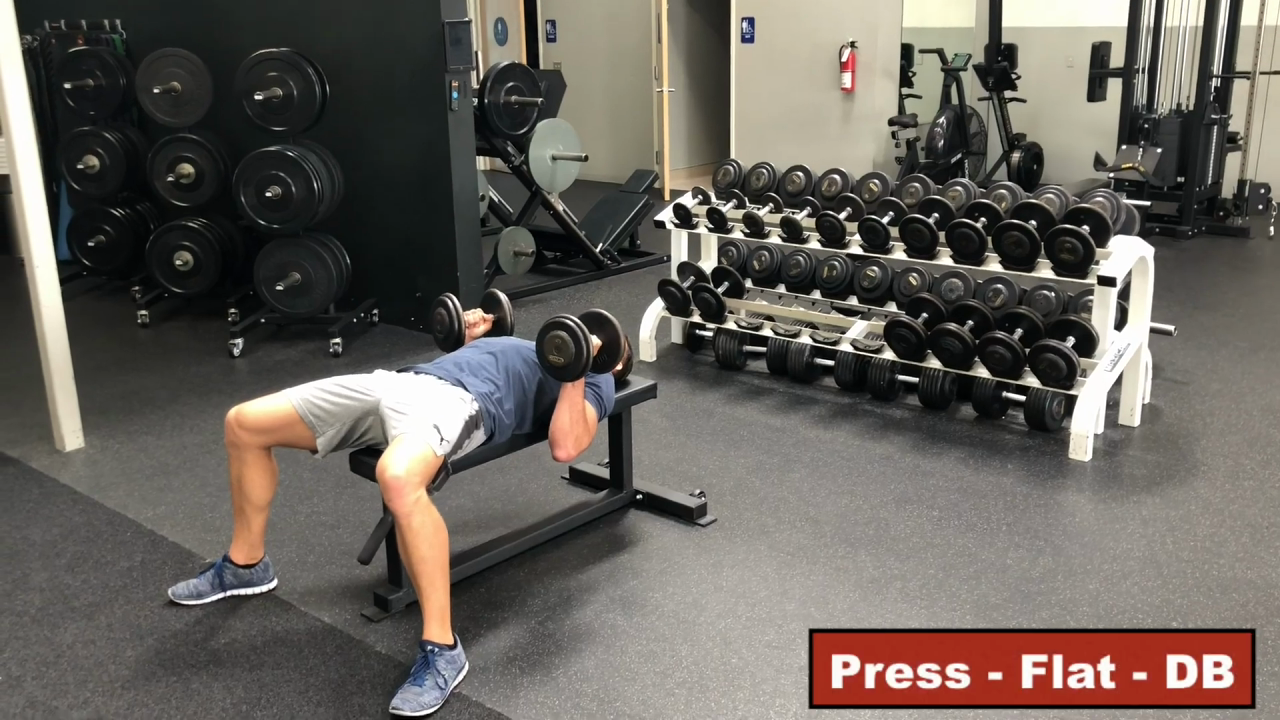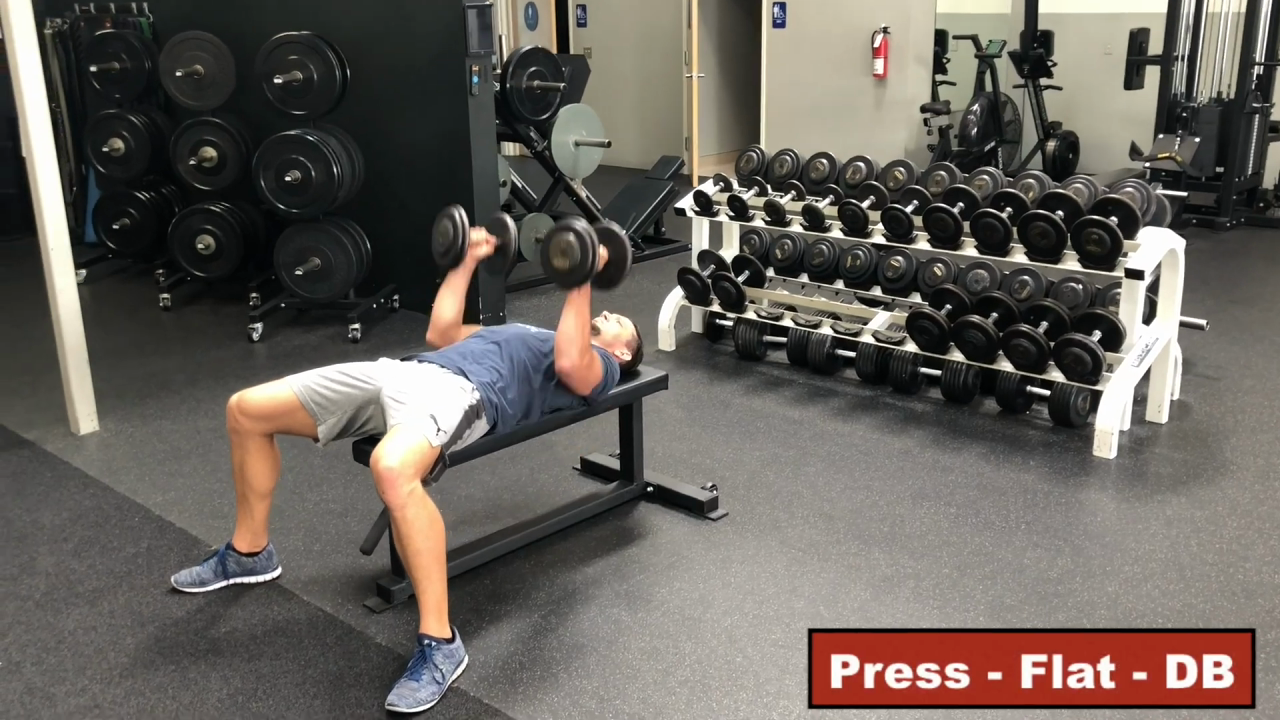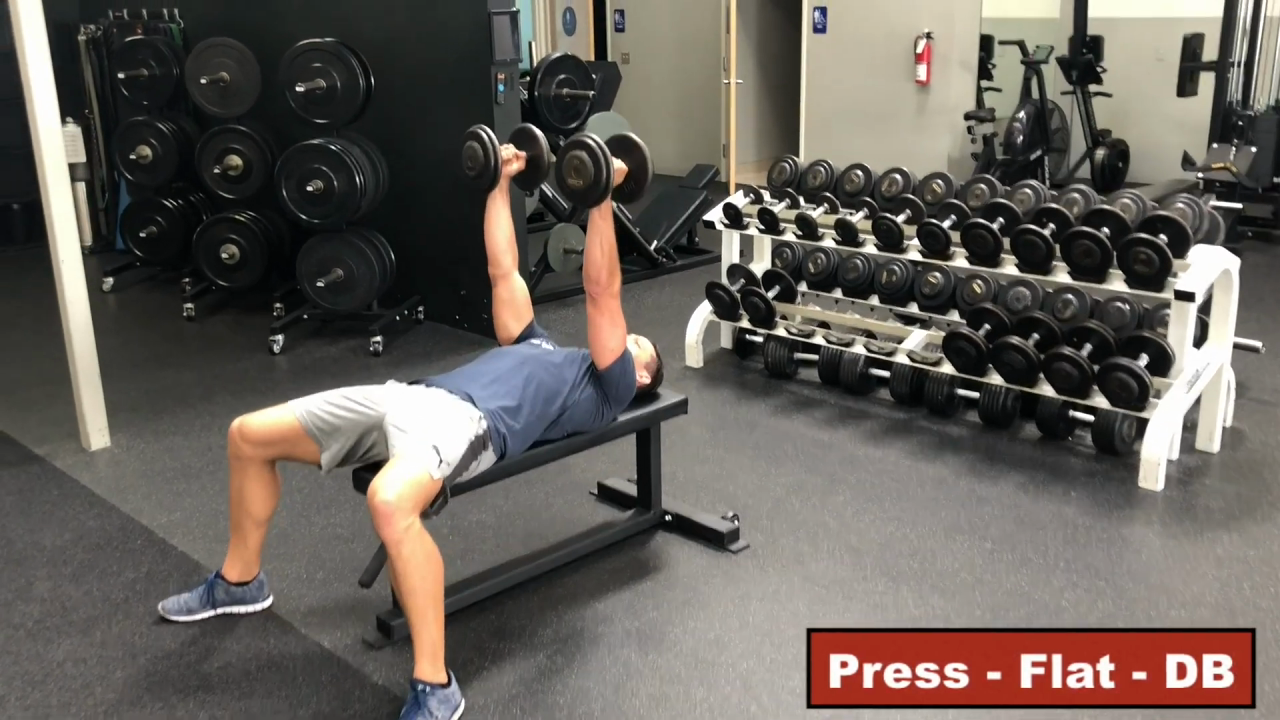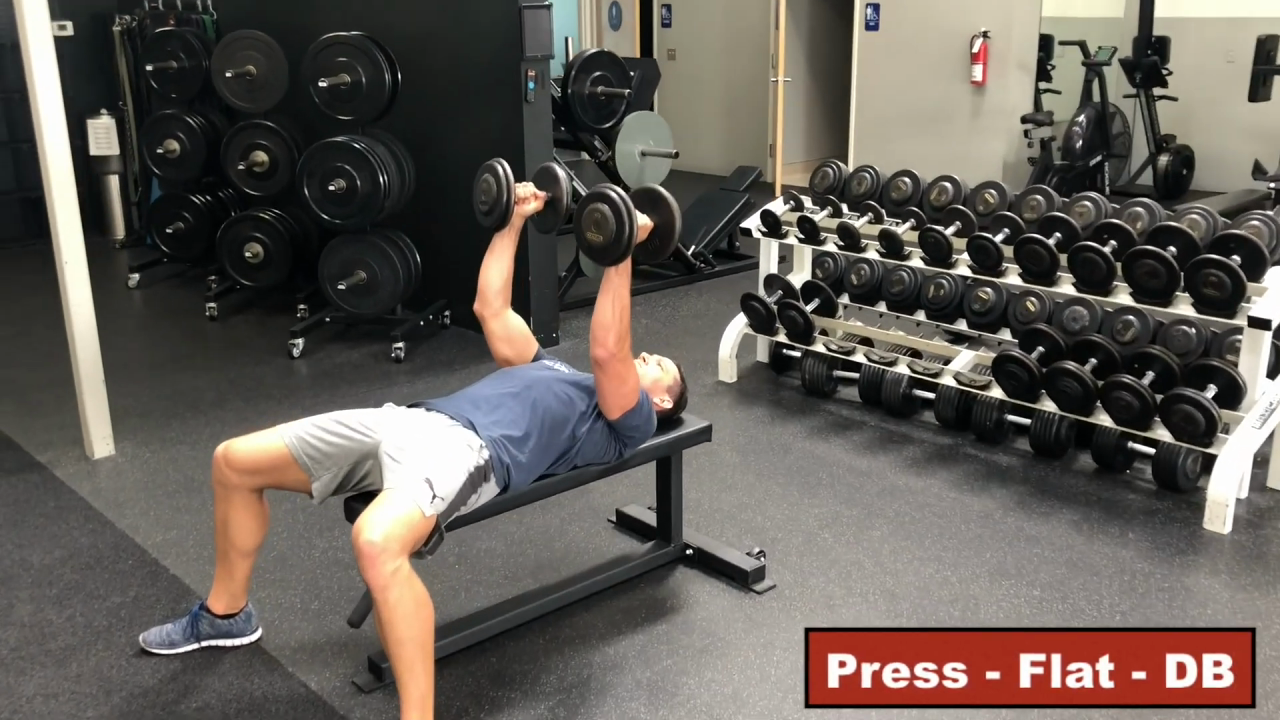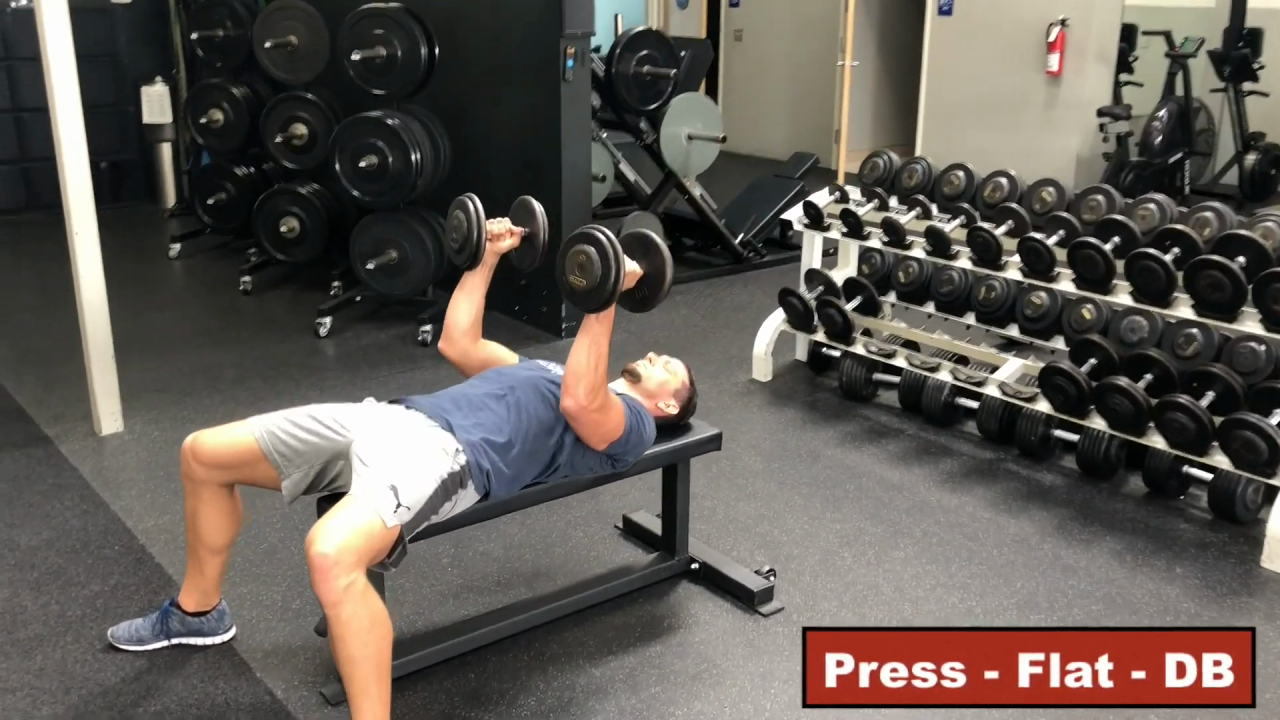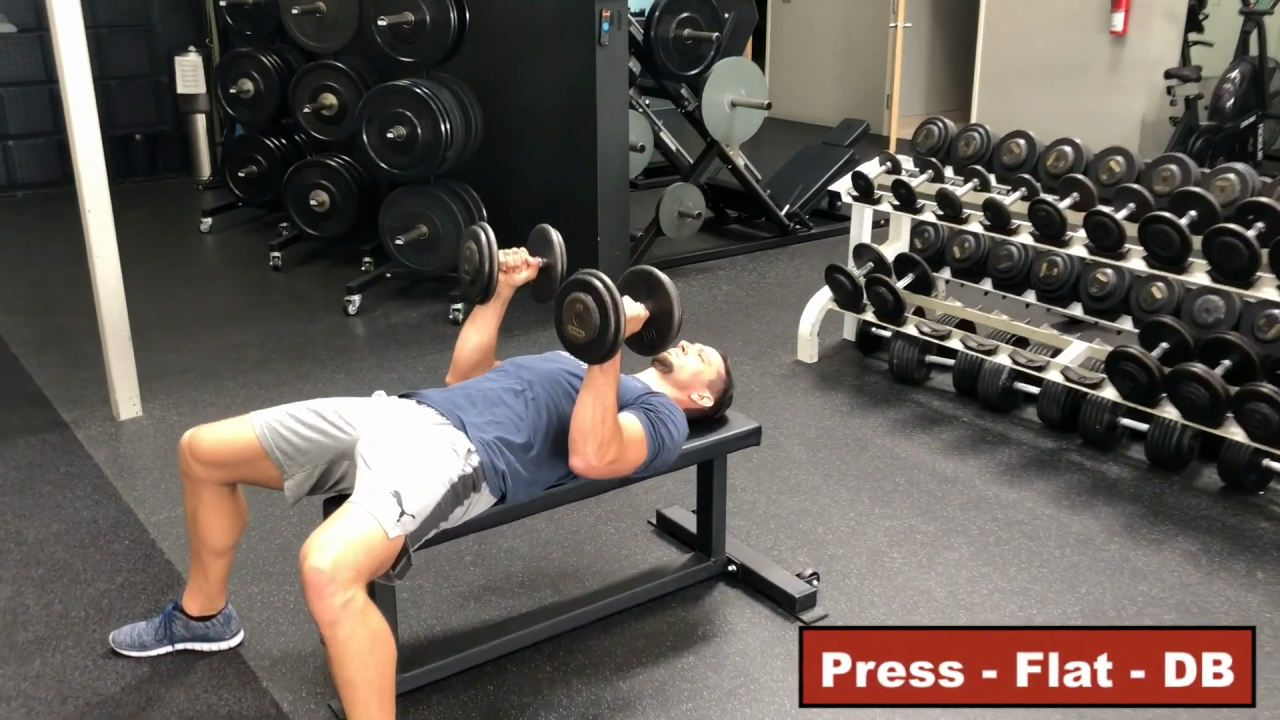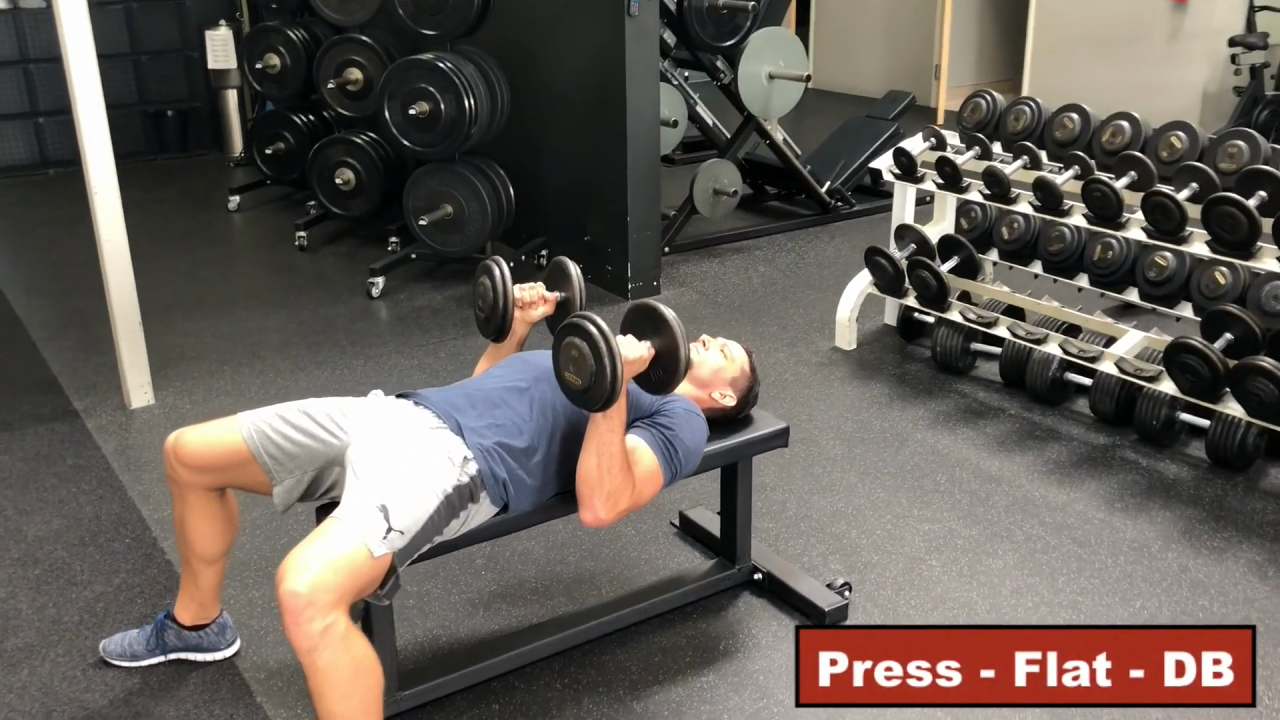
dt=0.7s
person 1, frame 1
left shoulder: (594, 380)
right shoulder: (537, 352)
left elbow: (564, 447)
right wrist: (468, 338)
left hip: (459, 401)
right hip: (398, 382)
left knee: (400, 480)
right knee: (244, 423)
left ankle: (441, 649)
right ankle: (246, 565)
person 1, frame 2
left shoulder: (599, 367)
right shoulder: (529, 333)
left elbow: (569, 362)
right elbow: (439, 331)
right wrist: (469, 261)
left hip: (462, 389)
right hip: (402, 368)
left knee: (393, 470)
right knee: (246, 409)
left ankle: (439, 642)
right ankle: (249, 552)
person 1, frame 3
left shoulder: (611, 387)
right shoulder: (539, 347)
left elbow: (601, 293)
right elbow: (503, 270)
left wrist: (601, 201)
right wrist: (501, 183)
left hip: (468, 421)
right hip: (409, 395)
left knee: (391, 502)
right knee: (247, 435)
right ankle: (240, 581)
person 1, frame 4
left shoulder: (630, 419)
right shoulder: (555, 371)
left elbow: (607, 351)
right elbow: (492, 308)
left wrist: (621, 255)
right wrist: (513, 222)
left hip: (469, 448)
right hip: (409, 418)
left knee: (377, 544)
right knee: (233, 462)
right ankle: (225, 613)
person 1, frame 5
left shoulder: (632, 427)
right shoulder: (552, 371)
left elbow: (579, 406)
right elbow: (457, 343)
left wrist: (606, 302)
right wrist: (488, 258)
left hip: (447, 453)
right hip: (389, 417)
left knee: (333, 556)
right knee: (202, 454)
right ankle: (199, 610)
person 1, frame 6
left shoulder: (663, 418)
right shoulder: (583, 368)
left elbow: (590, 456)
right elbow: (464, 374)
right wrist: (501, 290)
left hip: (458, 453)
right hip: (402, 412)
left knee: (329, 570)
right knee: (201, 451)
right ankle: (203, 614)
person 1, frame 7
left shoulder: (680, 423)
right shoulder: (614, 360)
left elbow: (598, 505)
left wrist: (614, 383)
right wrist: (517, 326)
left hip: (454, 461)
right hip: (397, 413)
left knee: (307, 593)
right knee: (186, 454)
right ankle: (197, 625)
